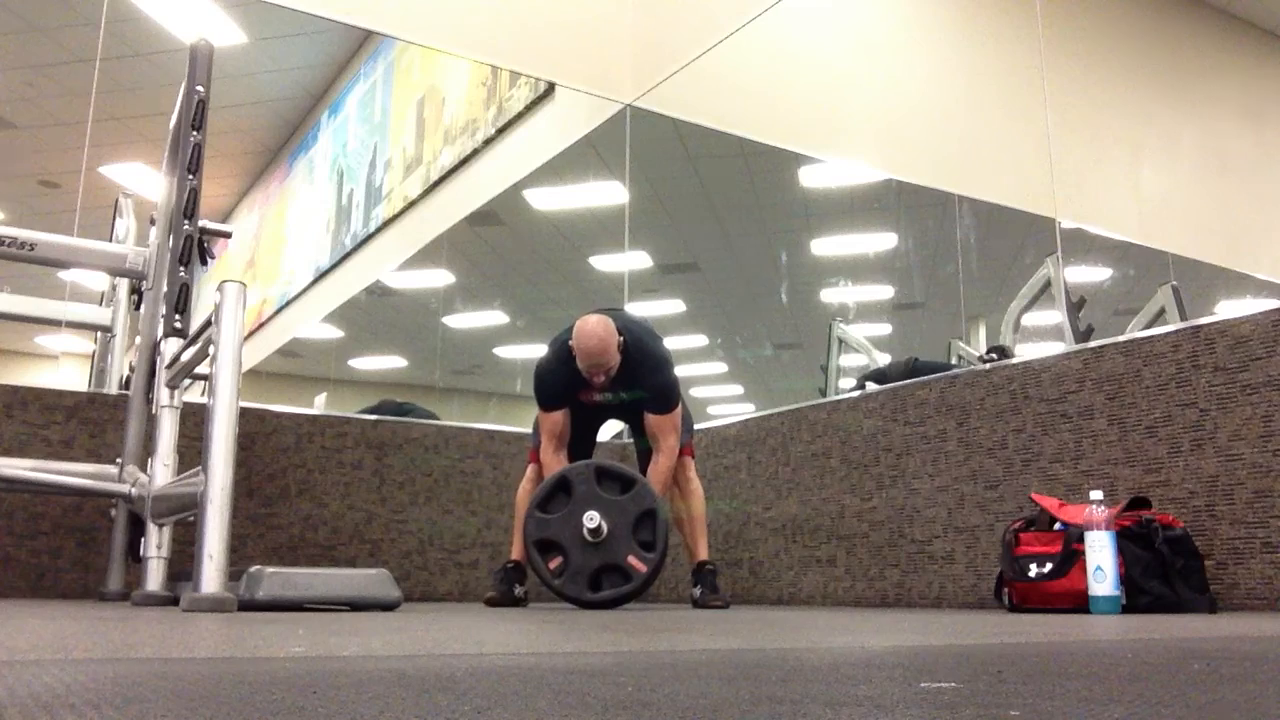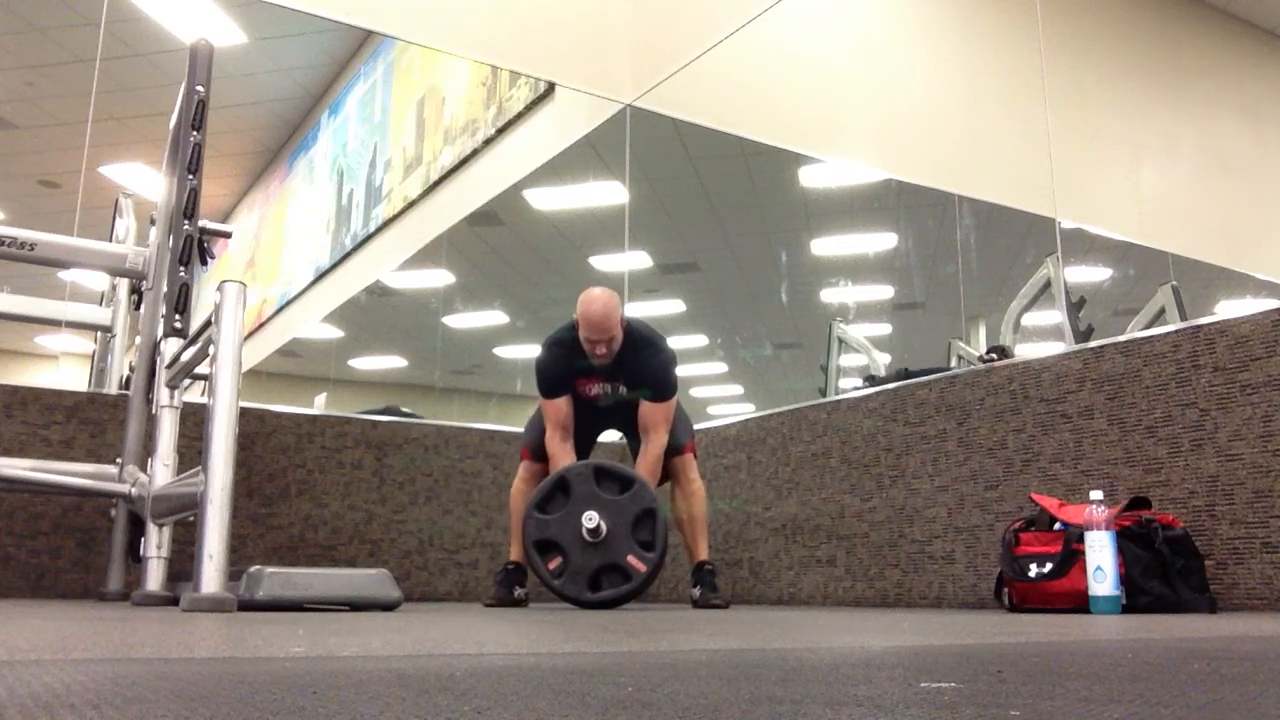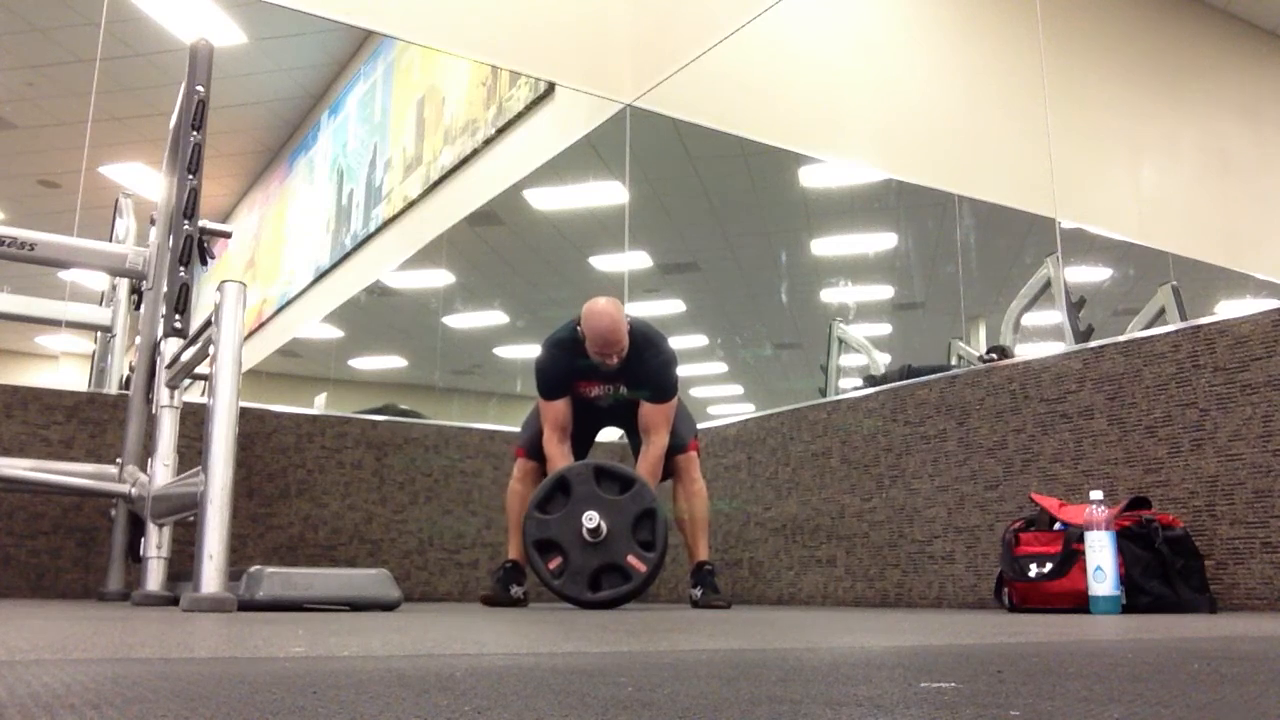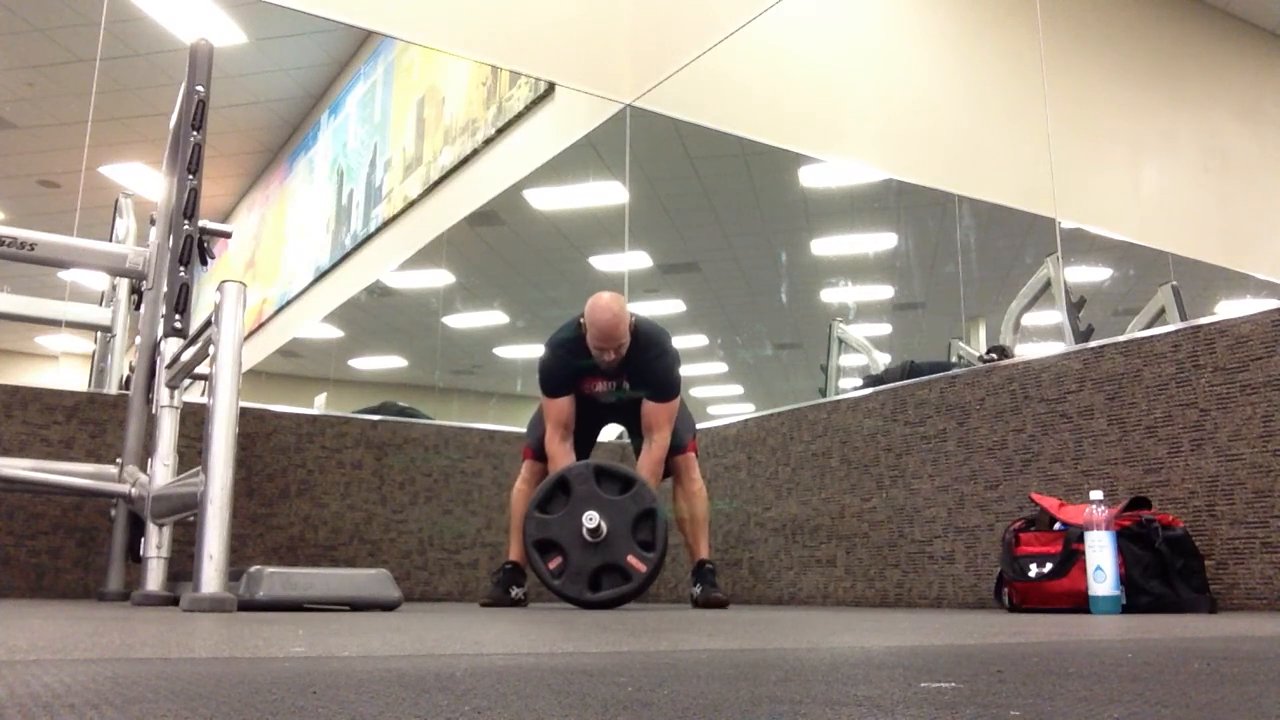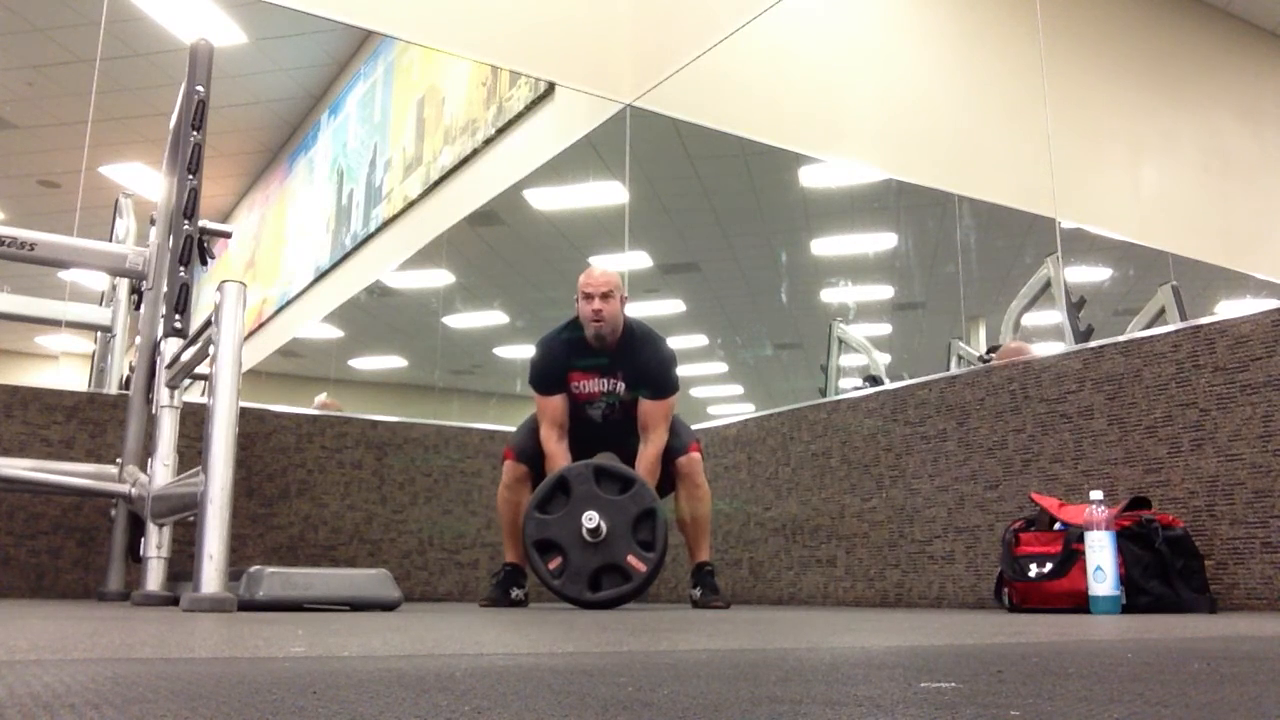
dt=0.7s
person 1, frame 1
left shoulder: (653, 361)
right shoulder: (551, 368)
left elbow: (666, 449)
right elbow: (554, 450)
left hip: (642, 393)
right hip: (577, 398)
left knee: (682, 464)
right knee: (537, 466)
left ankle: (704, 577)
right ankle: (513, 575)
person 1, frame 2
left shoulder: (654, 351)
right shoulder: (555, 353)
left elbow: (654, 439)
right elbow: (559, 437)
left hip: (641, 404)
right hip: (577, 405)
left knee: (683, 462)
right knee: (531, 464)
left ankle: (703, 576)
right ankle: (513, 575)
person 1, frame 3
left shoulder: (655, 352)
right shoulder: (555, 353)
left elbow: (654, 439)
right elbow: (556, 437)
left hip: (644, 405)
right hip: (577, 403)
left knee: (686, 460)
right knee: (526, 464)
left ankle: (703, 577)
right ankle: (512, 575)
person 1, frame 4
left shoulder: (658, 349)
right shoulder: (560, 349)
left elbow: (656, 438)
right elbow: (559, 436)
left hip: (645, 400)
right hip: (579, 400)
left knee: (685, 461)
right knee: (533, 466)
left ankle: (703, 575)
right ankle: (512, 575)
person 1, frame 5
left shoulder: (652, 350)
right shoulder: (552, 349)
left elbow: (652, 437)
right elbow: (554, 434)
left hip: (634, 422)
right hip: (575, 421)
left knee: (689, 463)
right knee: (515, 468)
left ankle: (703, 577)
right ankle: (512, 576)
